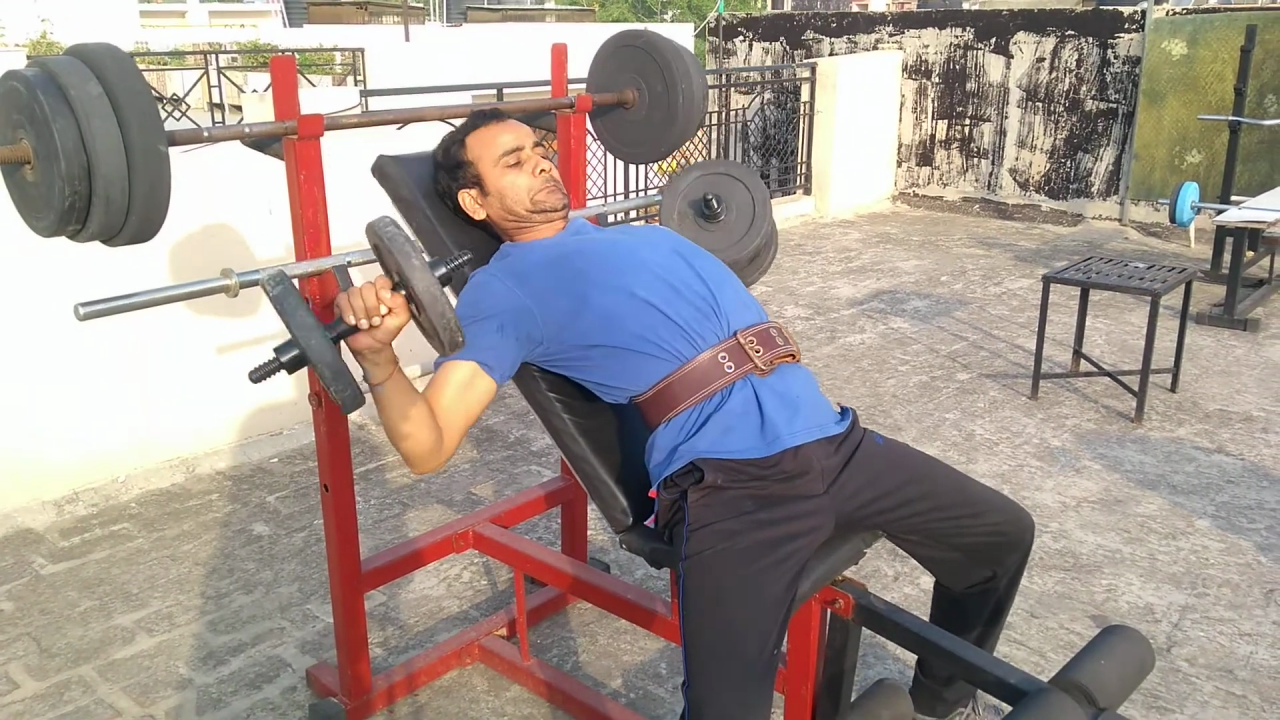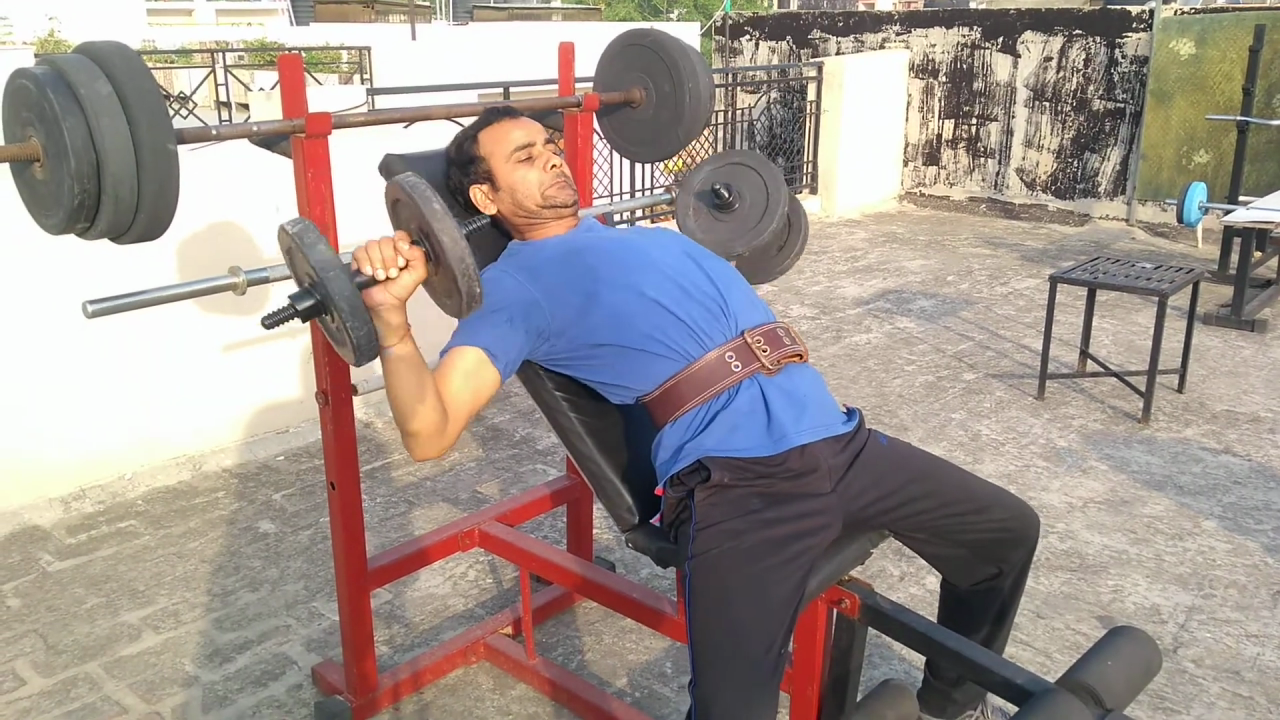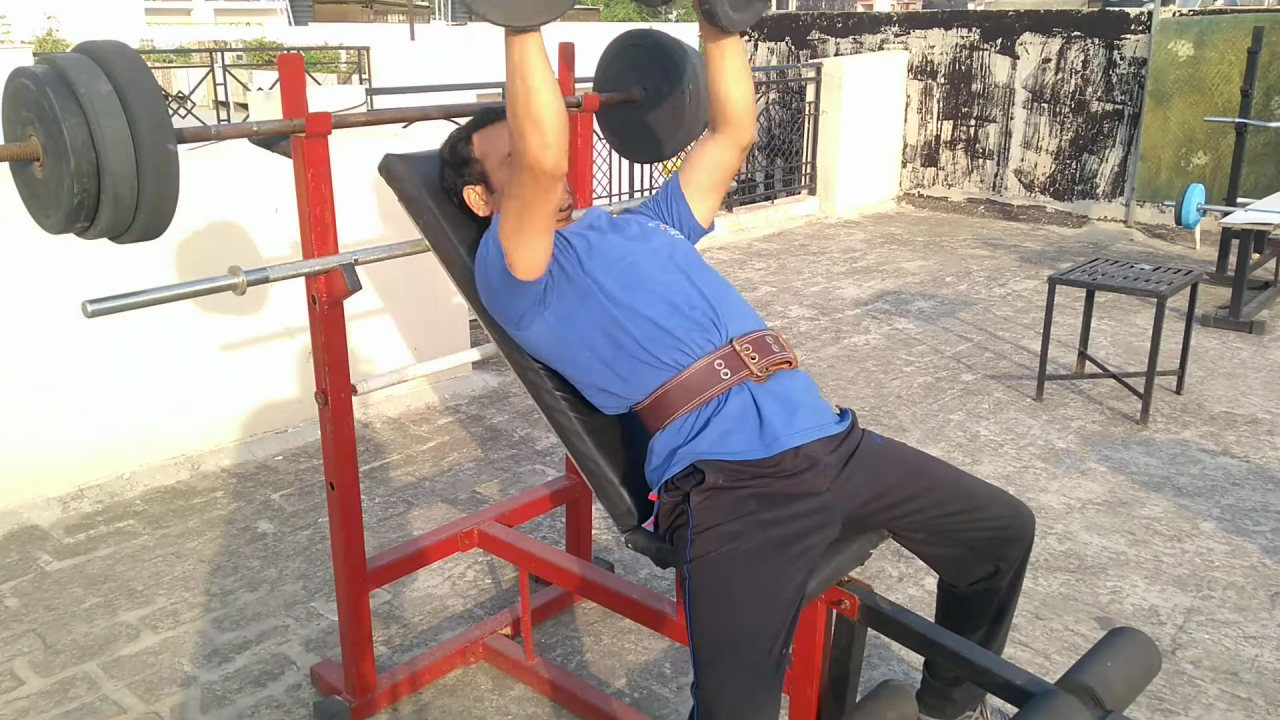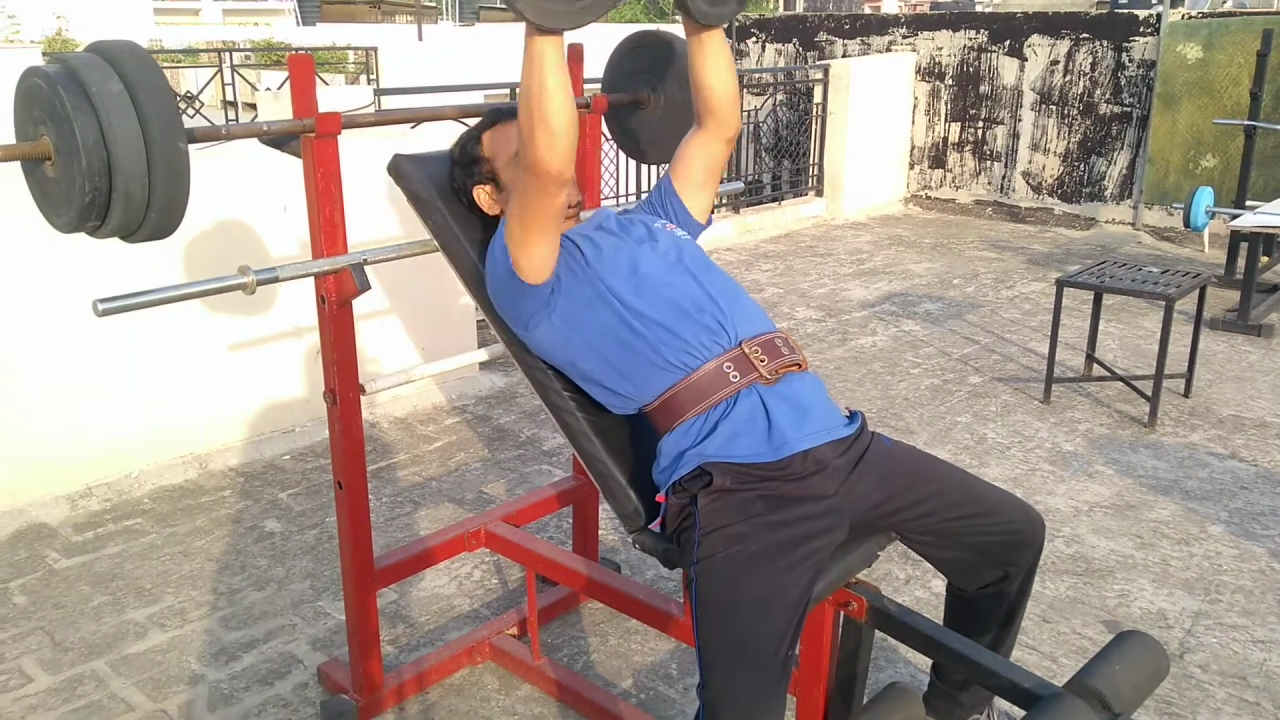
dt=0.5s
person 1, frame 1
left shoulder: (628, 235)
right shoulder: (504, 287)
right elbow: (427, 446)
left wrist: (711, 242)
right wrist: (375, 351)
left hip: (829, 436)
right hip: (729, 477)
left knee: (1003, 535)
person 1, frame 2
left shoulder: (639, 235)
right shoulder: (517, 283)
right elbow: (428, 431)
right wrist: (389, 311)
left hip: (834, 436)
right hip: (734, 479)
left knee: (1007, 531)
person 1, frame 3
left shoulder: (642, 224)
right shoulder: (517, 267)
left elbow: (732, 133)
right elbow: (534, 169)
left wrist: (719, 26)
right wrist: (524, 25)
left hip: (826, 438)
right hip: (729, 481)
left knee: (1003, 530)
person 1, frame 4
left shoulder: (645, 225)
right shoulder: (529, 268)
left elbow: (716, 126)
right elbow: (548, 160)
left wrist: (697, 16)
right wrist: (547, 26)
left hip: (835, 439)
right hip: (737, 483)
left knee: (1014, 534)
